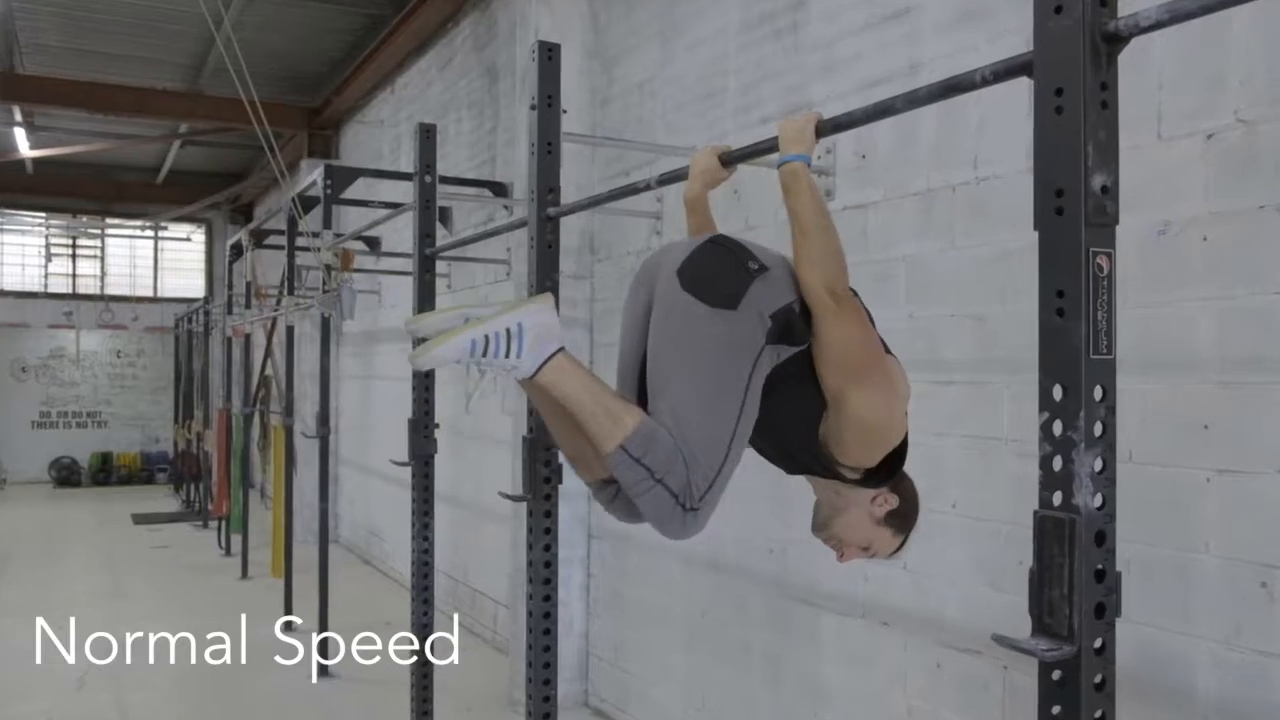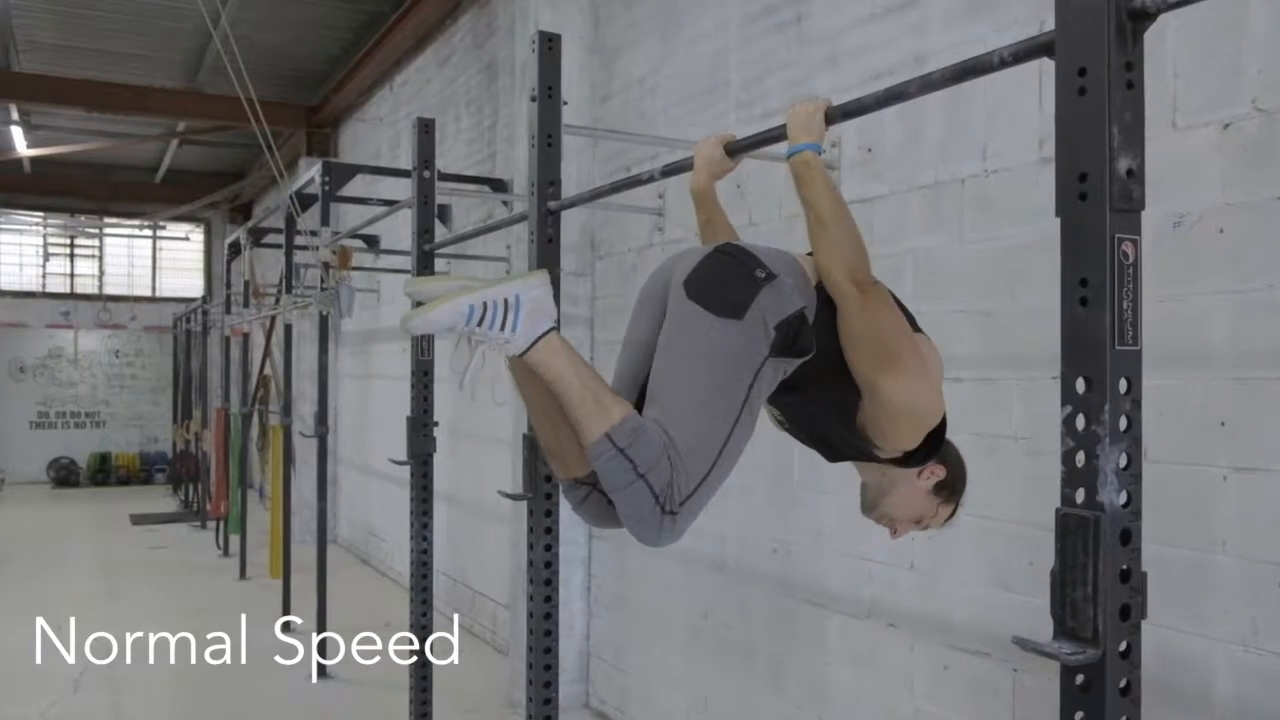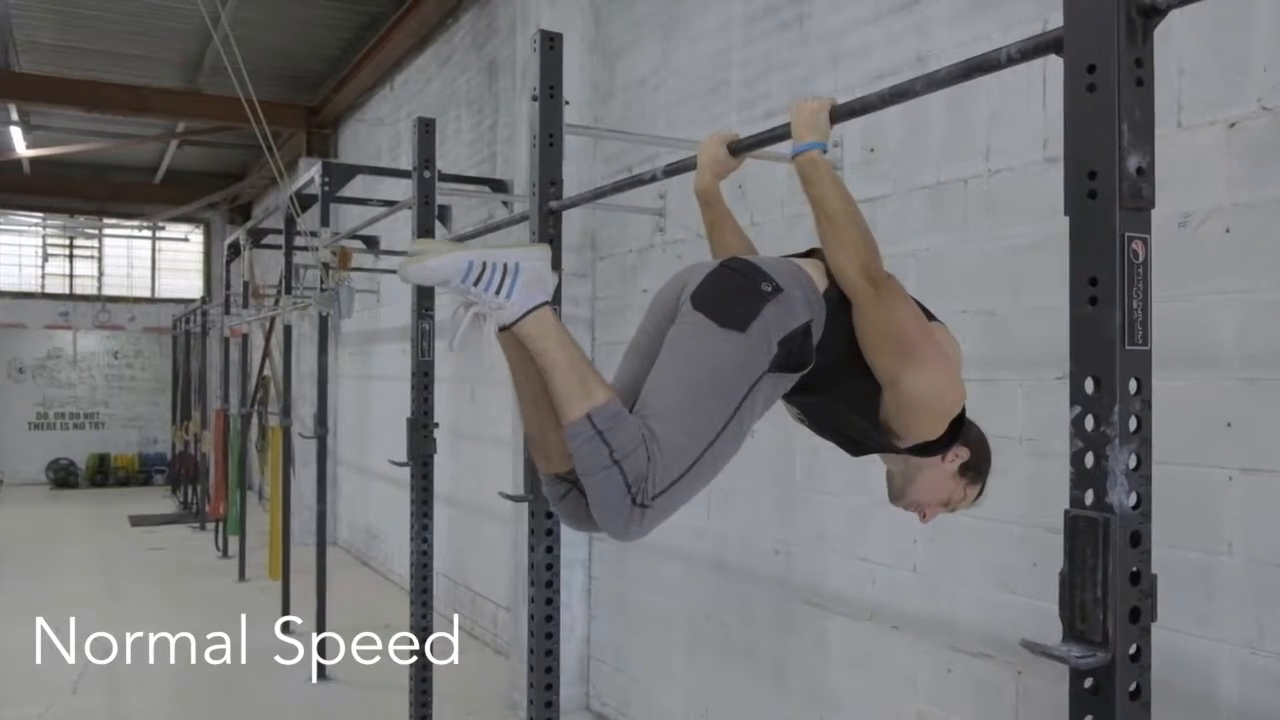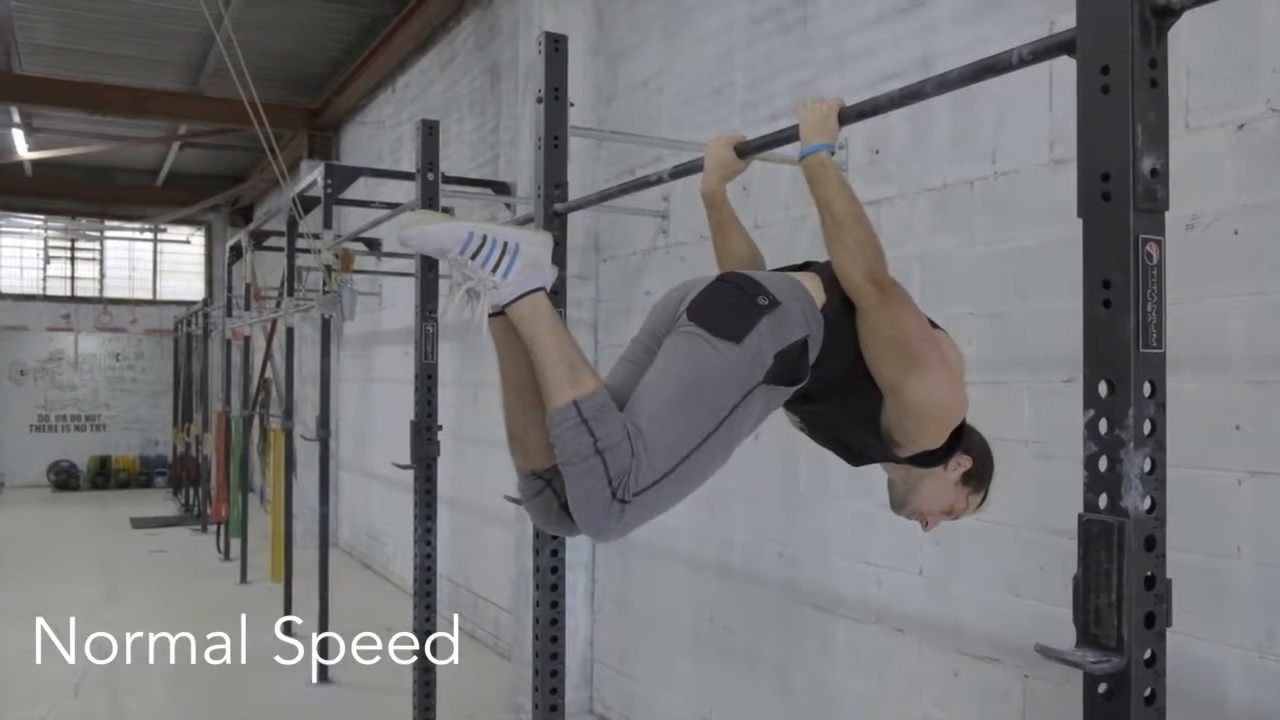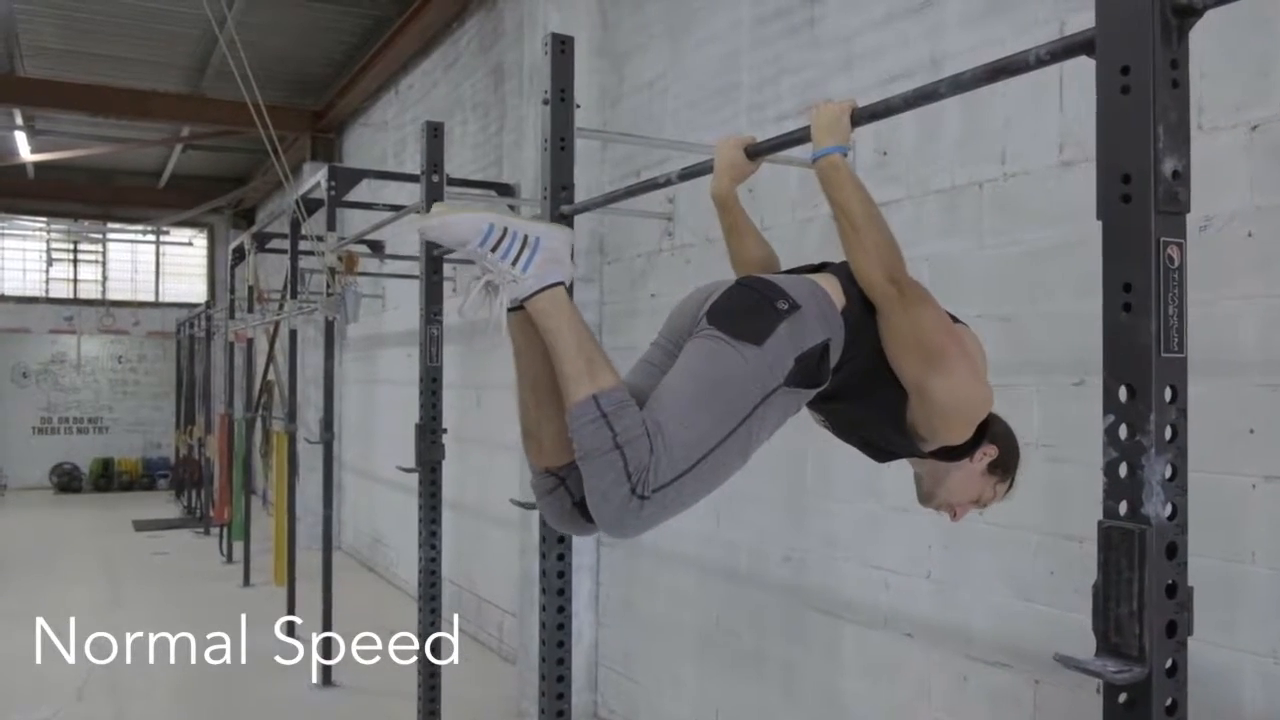
dt=0.5s
person 1, frame 1
right shoulder: (872, 429)
left wrist: (697, 195)
left hip: (680, 267)
right hip: (730, 291)
left knee: (630, 495)
right knee: (677, 507)
left ankle: (517, 344)
right ankle: (537, 350)
person 1, frame 2
right shoulder: (908, 409)
right elbow: (854, 285)
right wrist: (805, 152)
left hip: (691, 276)
right hip: (738, 305)
left knee: (601, 499)
right knee: (656, 511)
left ankle: (511, 319)
right ankle: (530, 329)
person 1, frame 3
right shoulder: (931, 398)
right elbow: (866, 281)
right wrist: (808, 154)
left hip: (711, 293)
right hip: (754, 316)
left knee: (582, 501)
right knee: (626, 506)
left ankle: (510, 302)
right ankle: (523, 301)
person 1, frame 4
right shoulder: (935, 408)
right elbow: (872, 285)
right wrist: (817, 155)
left hip: (707, 308)
right hip: (756, 331)
left knee: (556, 504)
right knee: (606, 502)
left ankle: (506, 294)
right ankle: (519, 284)
person 1, frame 5
right shoulder: (959, 402)
right elbow: (892, 287)
right wrist: (830, 158)
left hip: (725, 311)
right hip: (774, 333)
left knee: (570, 505)
right knee: (623, 502)
left ankle: (525, 287)
right ankle: (537, 278)
